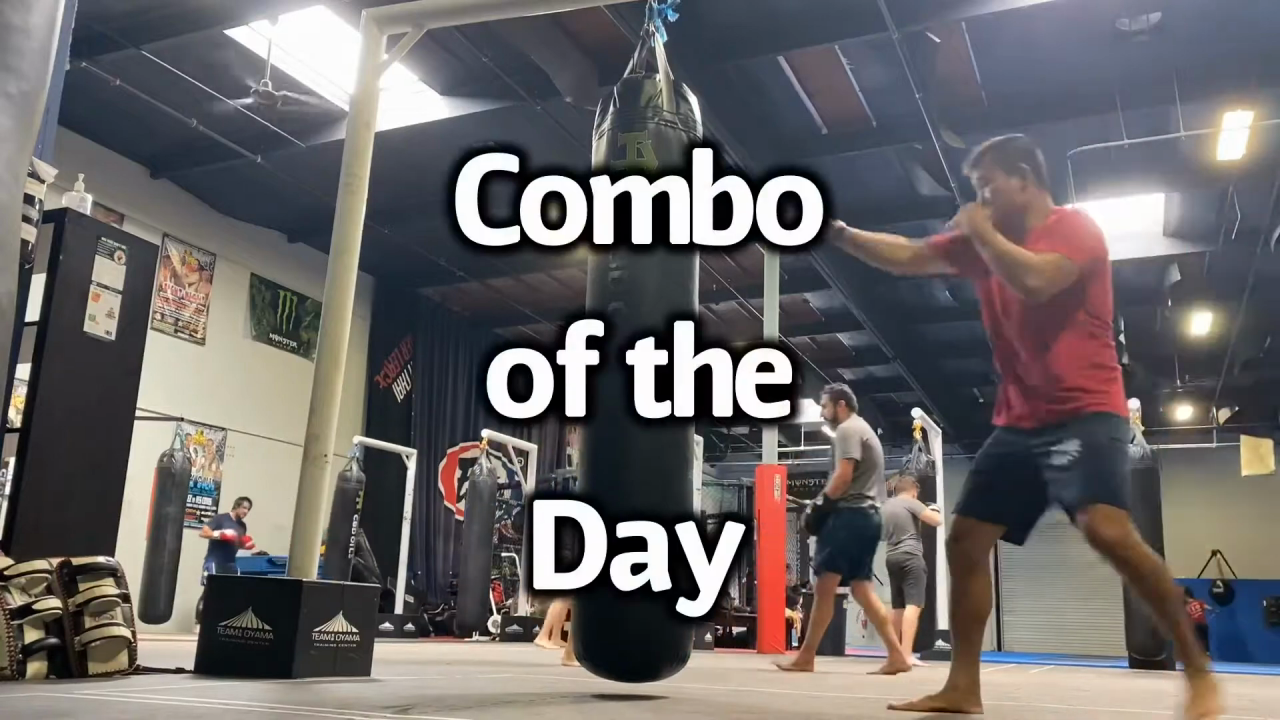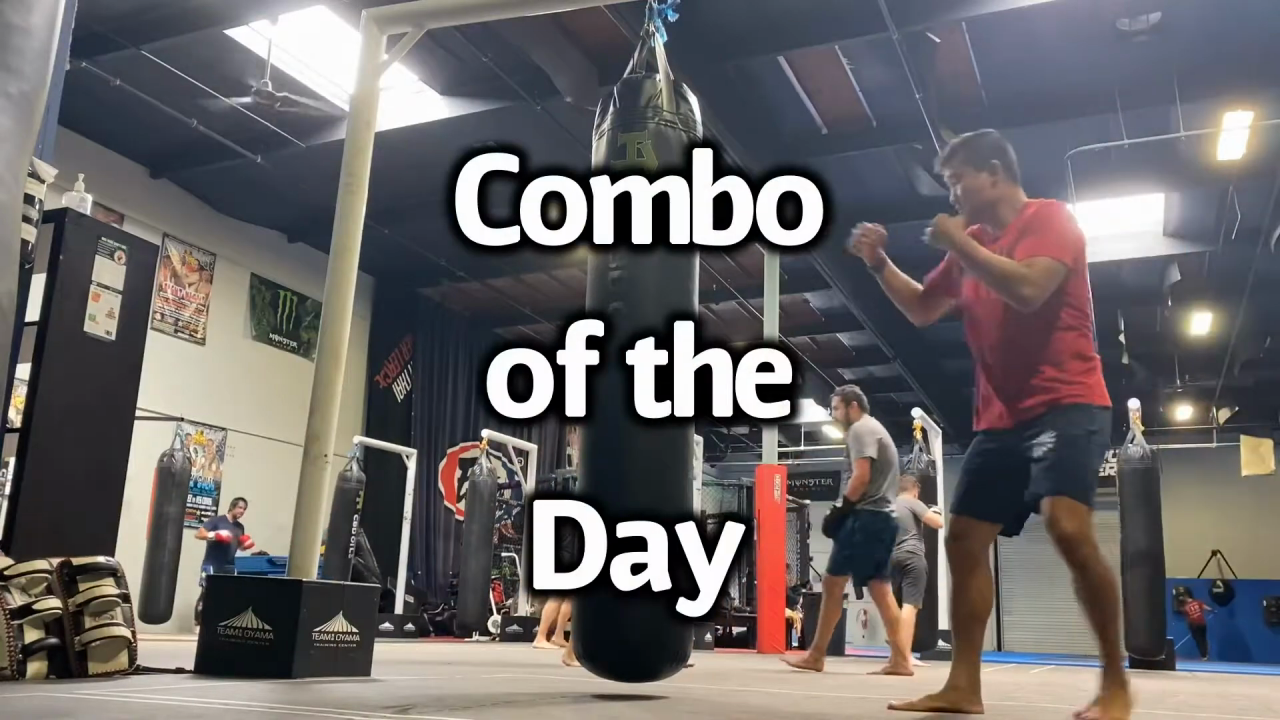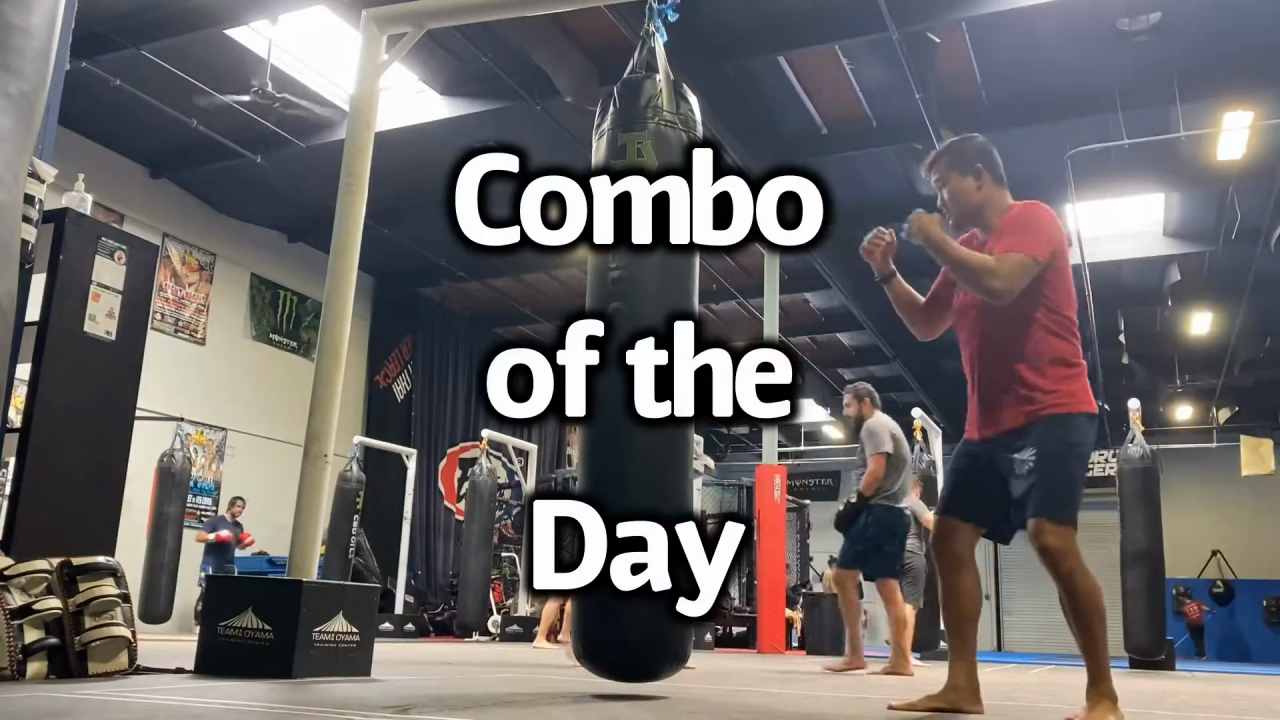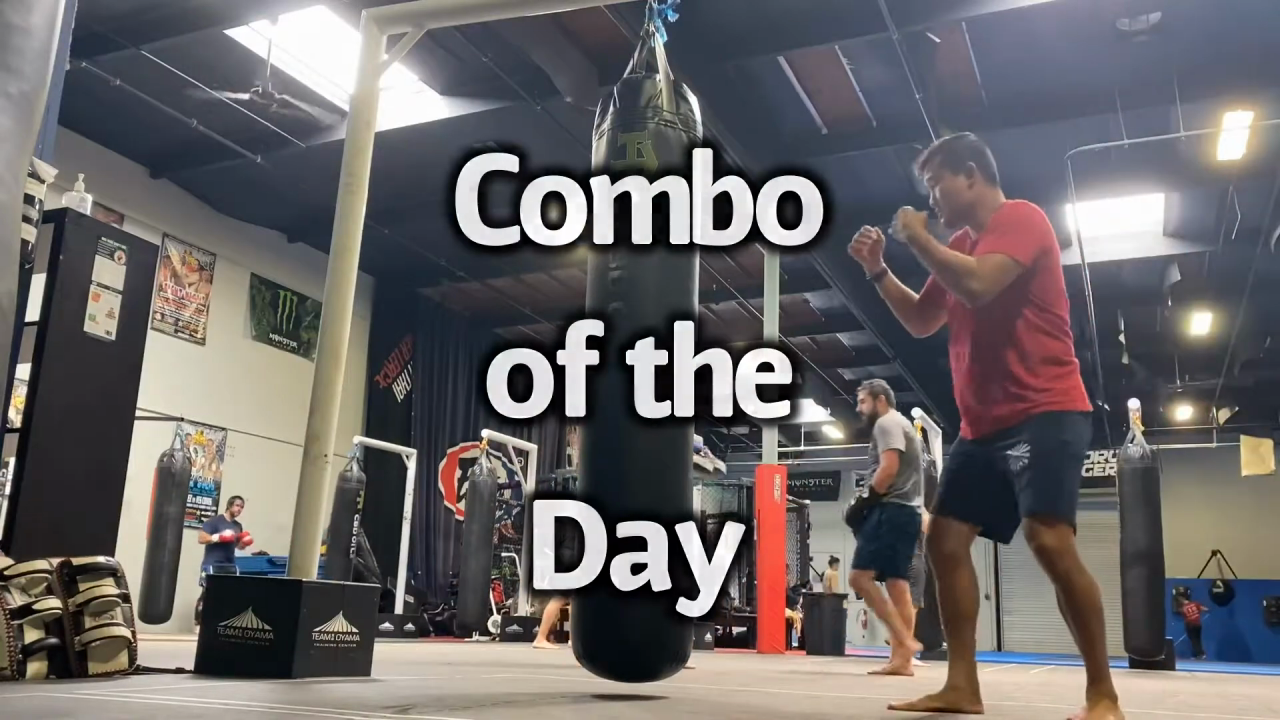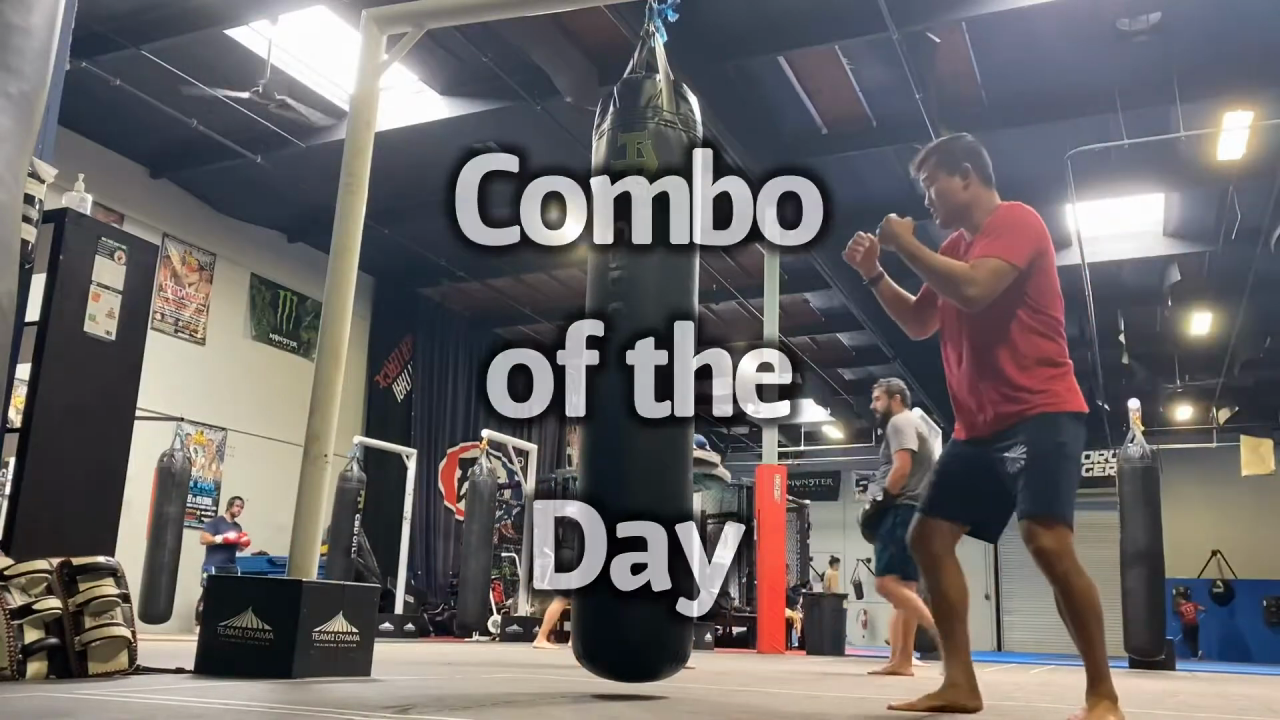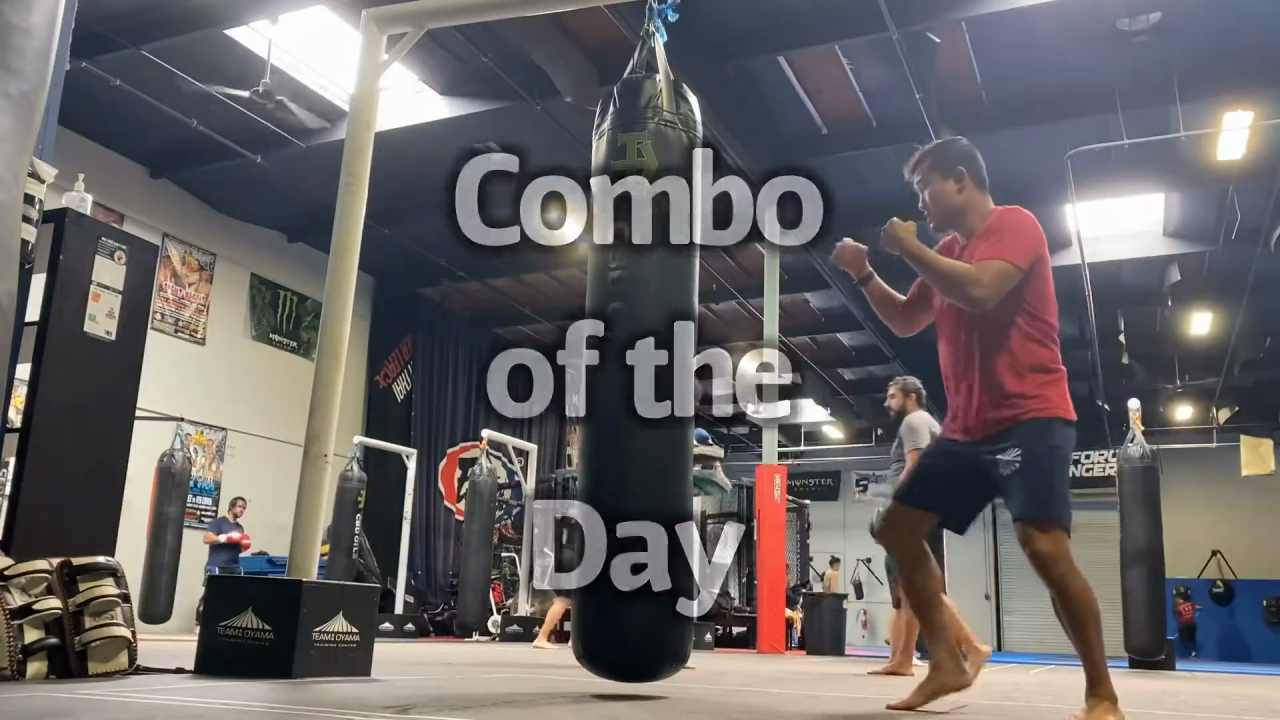
dt=0.1s
person 1, frame 1
left shoulder: (1076, 228)
right shoulder: (982, 246)
left elbow: (1036, 283)
right elbow: (907, 256)
left wrist: (980, 231)
right wrist: (838, 231)
left hip: (1084, 414)
right hip: (1017, 425)
left knee: (1109, 532)
right knee: (964, 542)
left ankle: (1197, 671)
person 1, frame 2
left shoulder: (1052, 219)
right shoulder: (970, 244)
left elbow: (1030, 290)
right elbow: (920, 310)
left wrist: (957, 243)
right wrist: (877, 260)
left hip: (1066, 407)
right hip: (1002, 420)
left knee: (1066, 525)
right knee: (964, 539)
person 1, frame 3
left shoulder: (1035, 219)
right shoulder: (963, 250)
left elbow: (999, 283)
right elbow: (926, 325)
left wrist: (937, 242)
right wrist: (886, 271)
left hip: (1054, 415)
right hip: (989, 426)
left knee: (1052, 540)
right knee: (950, 541)
person 1, frame 4
left shoulder: (1022, 218)
right shoulder: (958, 245)
left elbow: (977, 286)
right elbow: (920, 321)
left wrist: (918, 239)
right wrist: (878, 270)
left hip: (1045, 414)
right hip: (983, 426)
left knee: (1049, 541)
right knee: (944, 541)
person 1, frame 5
left shoulder: (1018, 220)
right shoulder: (953, 248)
left elbow: (973, 291)
right elbow: (918, 324)
left wrist: (908, 246)
right wrist: (875, 274)
left hip: (1040, 415)
right hip: (978, 427)
left knee: (1048, 543)
right knee: (929, 539)
person 1, frame 6
left shoulder: (1014, 224)
right shoulder: (944, 250)
left elbow: (983, 292)
right elbow: (904, 320)
left wrist: (910, 251)
right wrist: (861, 272)
left hip: (1032, 421)
right hip: (966, 428)
left knee: (1045, 547)
right knee: (896, 527)
right ankle: (946, 663)
person 2, frame 1
left shoulder: (847, 430)
right shoulder: (863, 431)
left elbow: (843, 475)
left wrist: (820, 505)
right wrist: (827, 505)
left hip: (847, 515)
right hip: (865, 516)
left knee: (825, 585)
right knee: (862, 589)
left ankle: (806, 656)
right ankle: (897, 654)
person 2, frame 2
left shoulder: (861, 429)
right shoulder: (877, 430)
left elbow: (861, 477)
left wrist: (840, 507)
right wrist: (844, 509)
left hip: (866, 517)
right hip: (883, 518)
left knee: (833, 584)
right knee: (880, 590)
left ankle: (816, 655)
right ankle: (900, 660)
person 2, frame 3
left shoulder: (874, 425)
right shoulder: (888, 427)
left elbow: (876, 471)
left wrist: (853, 502)
right wrist: (858, 504)
left hip: (879, 513)
right hip: (895, 514)
left knee: (843, 576)
right knee: (888, 587)
left ankle: (855, 652)
right ankle: (901, 659)
person 2, frame 4
left shoulder: (887, 422)
right shoulder: (900, 424)
left elbow: (889, 468)
left wrist: (864, 500)
right wrist: (869, 502)
left hip: (890, 511)
right hip: (907, 513)
left knee: (860, 578)
right knee: (897, 586)
left ankle: (904, 641)
right ankle: (901, 661)
person 2, frame 5
left shoulder: (900, 422)
right shoulder: (911, 424)
left elbow: (902, 469)
left wrist: (880, 501)
right wrist: (882, 505)
left hip: (902, 512)
right hip: (914, 514)
left knee: (886, 583)
right knee: (904, 586)
right ankle: (901, 660)
person 2, frame 6
left shoulder: (913, 422)
right shoulder: (924, 424)
left elbow: (914, 469)
right knee: (902, 589)
left ankle: (973, 647)
right ankle: (901, 660)
